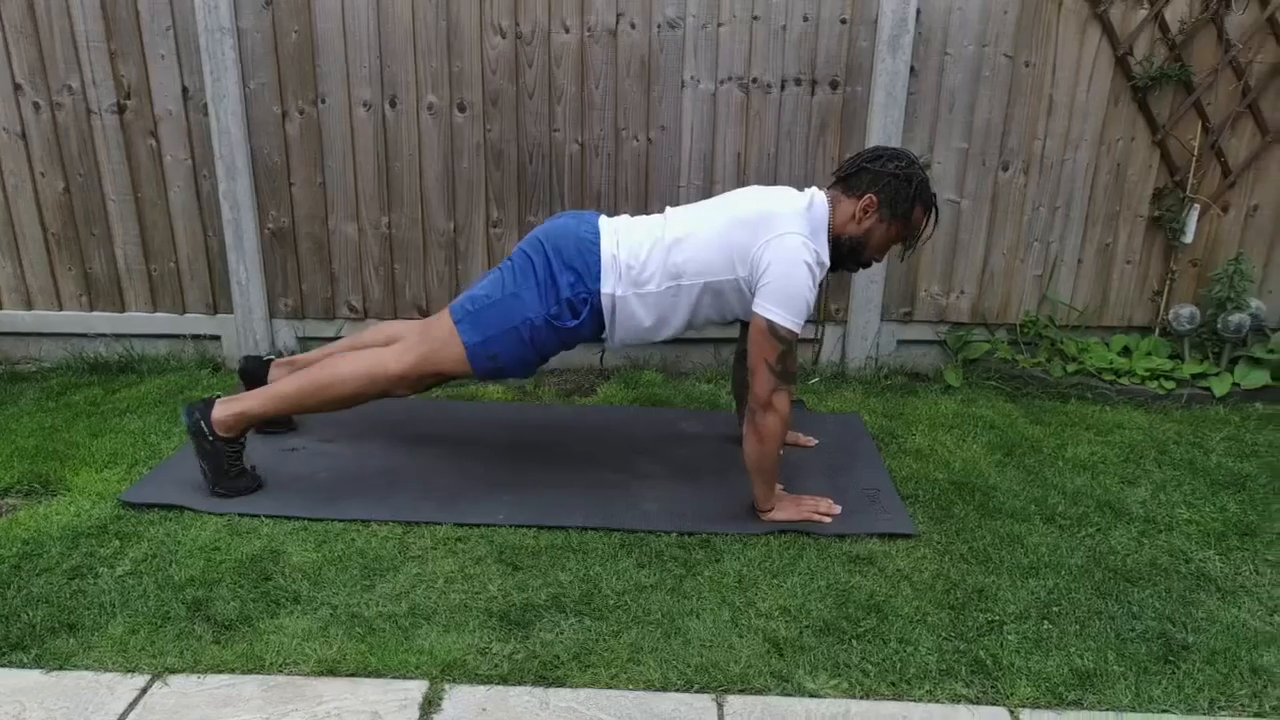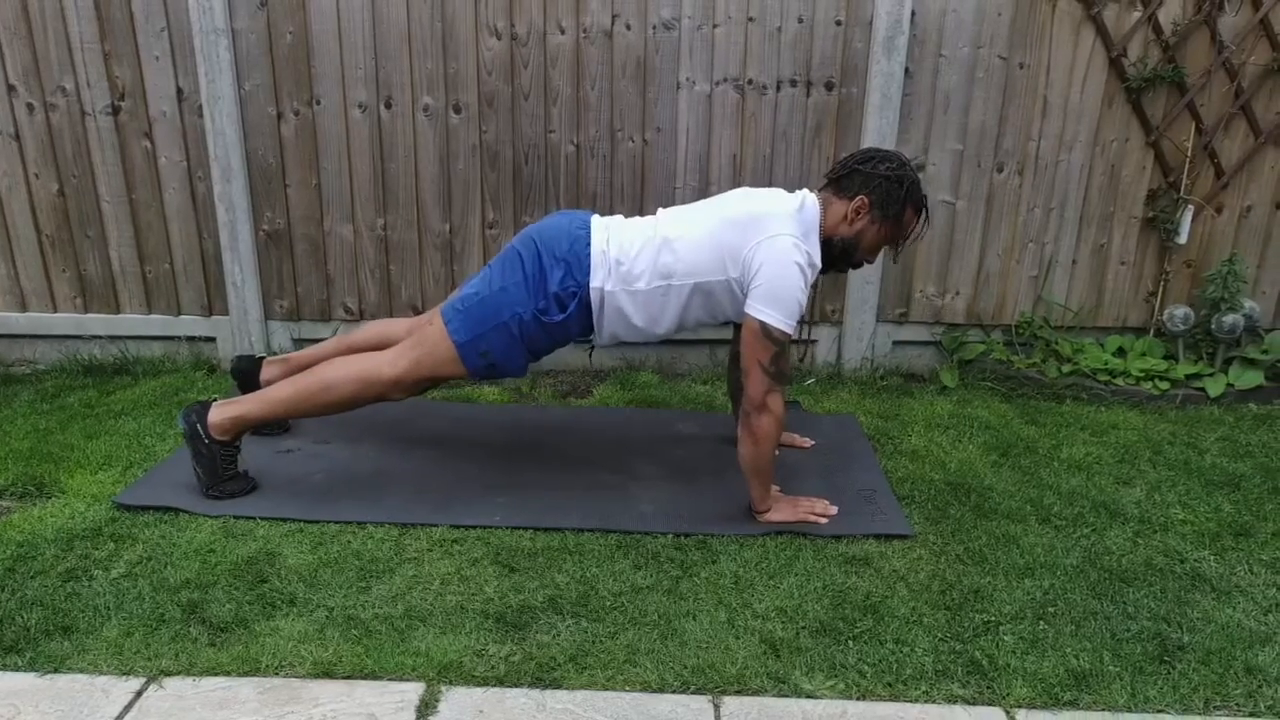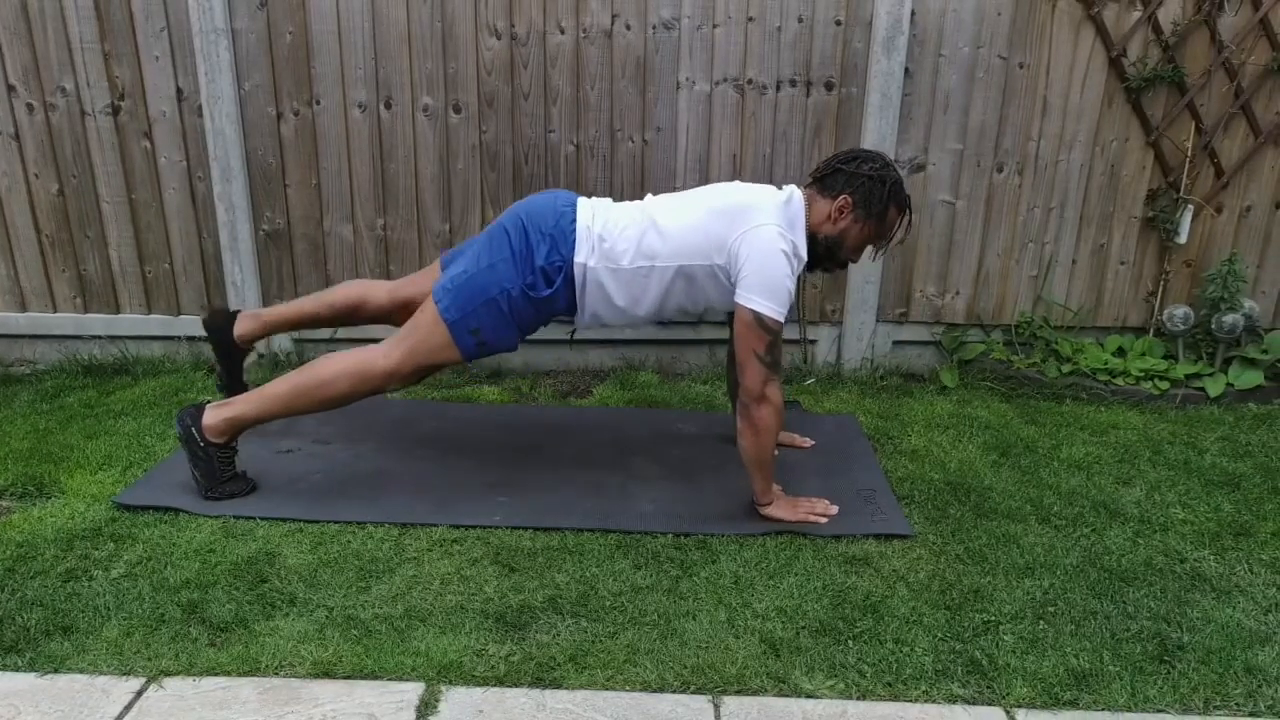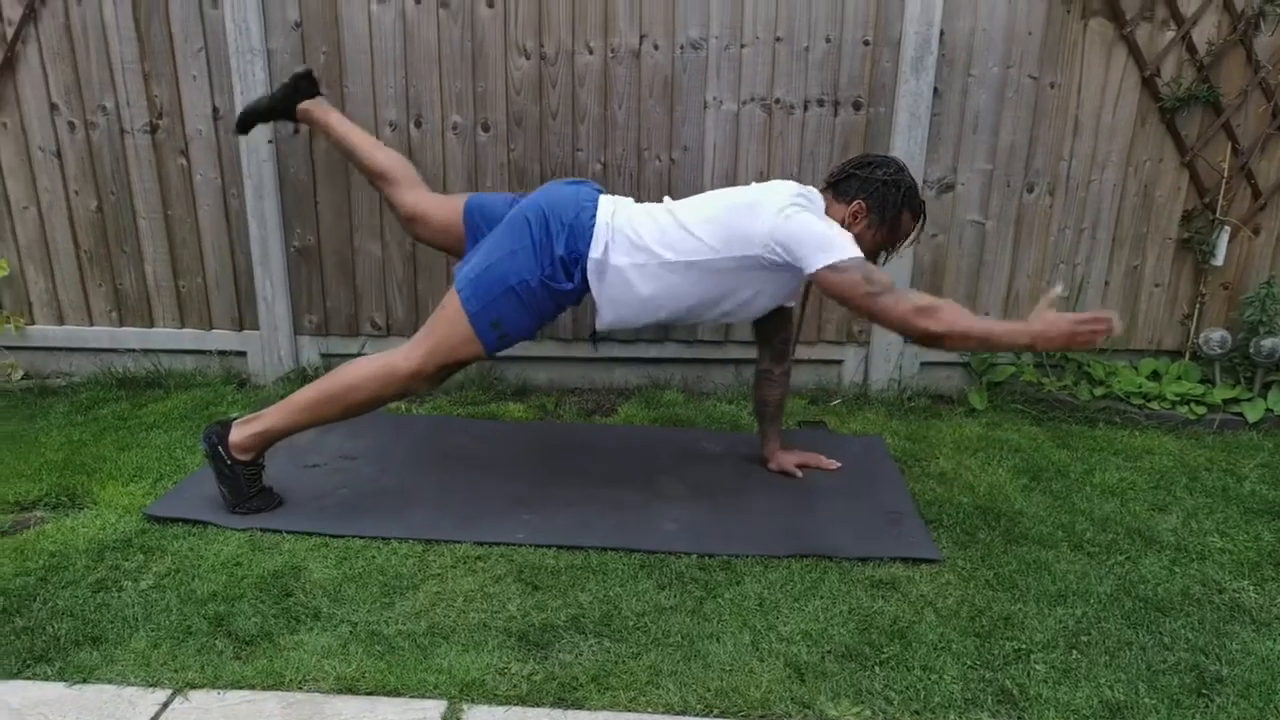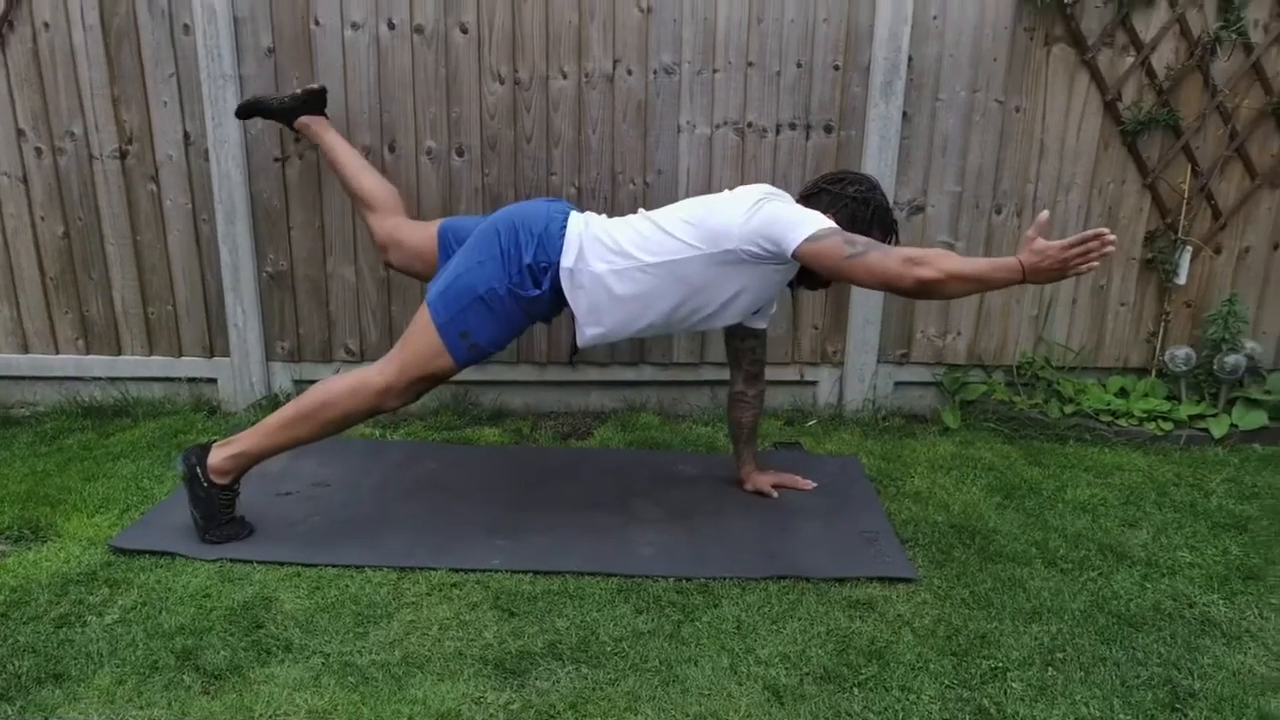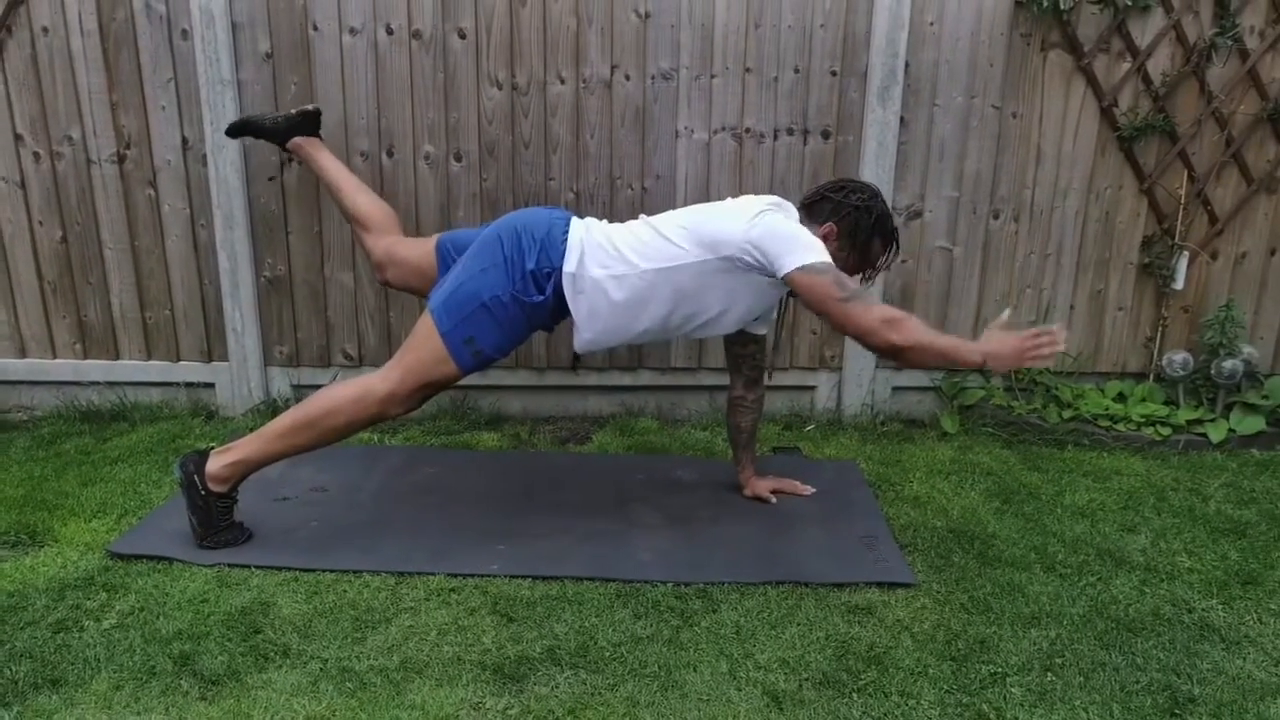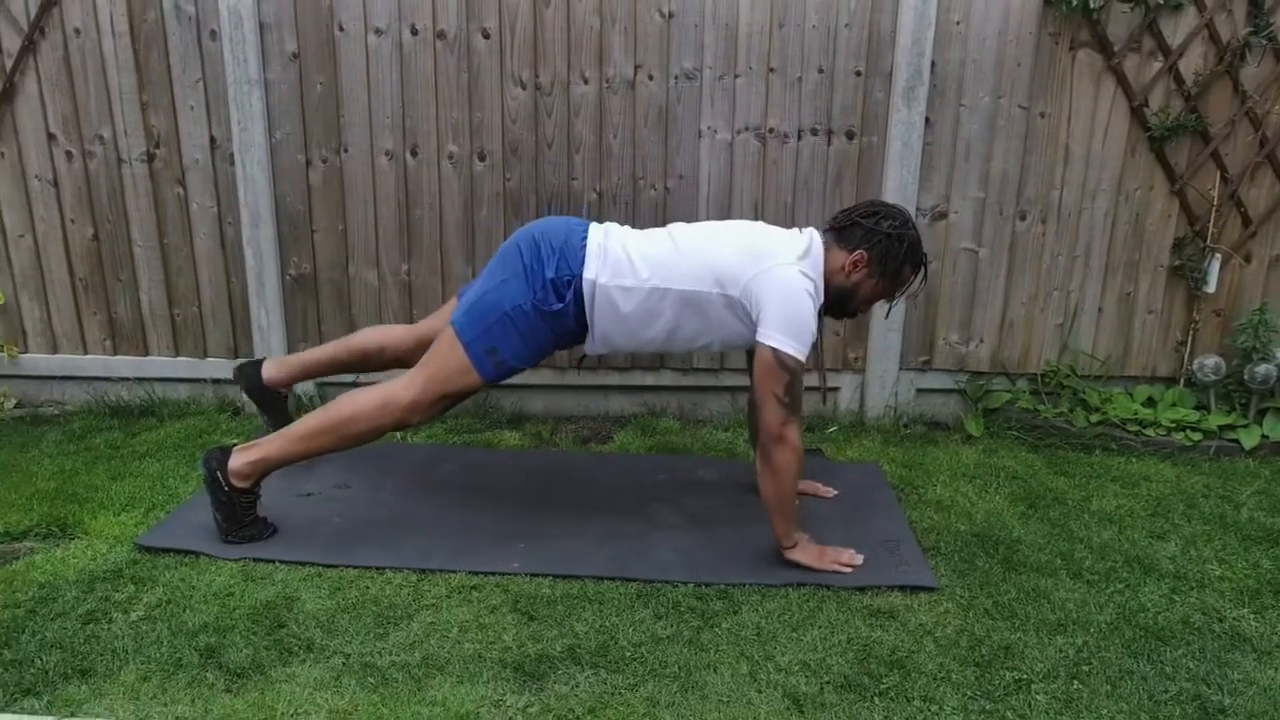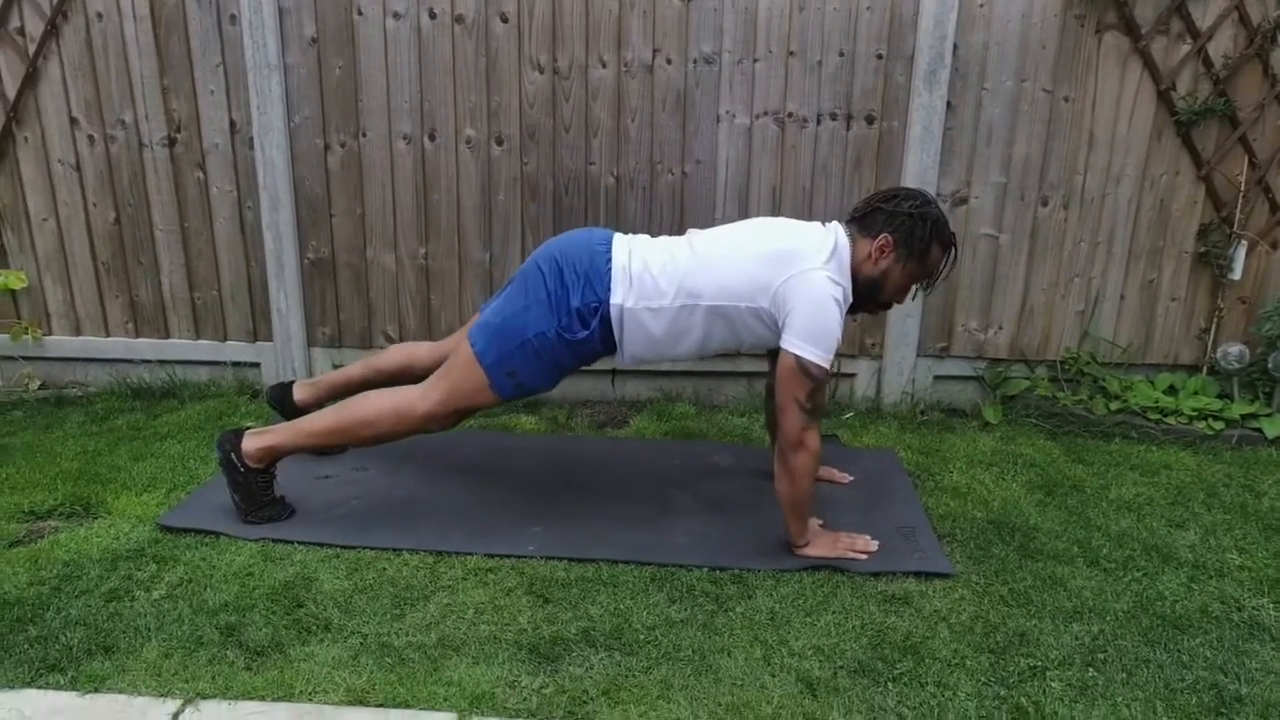
dt=0.5s
person 1, frame 1
left shoulder: (789, 210)
right shoulder: (799, 257)
left elbow: (752, 359)
right elbow: (769, 388)
left wrist: (759, 425)
right wrist: (770, 499)
left hip: (581, 249)
right hip: (575, 283)
left knee: (427, 335)
right knee: (414, 366)
left ankle: (276, 371)
right ankle: (225, 417)
person 1, frame 2
left shoulder: (779, 213)
right shoulder: (788, 256)
left elbow: (742, 353)
right elbow: (762, 391)
left wrist: (755, 425)
right wrist: (766, 500)
left hip: (571, 247)
right hip: (563, 281)
left knee: (419, 336)
right knee: (406, 369)
left ankle: (269, 370)
right ankle: (221, 421)
person 1, frame 3
left shoulder: (766, 210)
right shoulder: (774, 245)
left elbow: (745, 361)
right elbow: (759, 382)
left wrist: (756, 426)
right wrist: (769, 494)
left hip: (554, 231)
right hip: (546, 253)
left knee: (391, 302)
right knee: (399, 360)
left ankle: (243, 326)
right ankle: (217, 421)
person 1, frame 4
left shoulder: (787, 235)
right shoulder: (803, 228)
left elbow: (775, 351)
right elbow: (915, 316)
left wrist: (772, 445)
right wrist: (1027, 332)
left hip: (572, 221)
right hip: (562, 243)
left knee: (414, 204)
right knee: (423, 361)
left ankle: (307, 106)
right ankle: (242, 439)
person 1, frame 5
left shoulder: (763, 273)
right shoulder: (773, 220)
left elbow: (746, 372)
right elbow: (911, 274)
left wrist: (749, 467)
right wrist: (1022, 267)
left hip: (543, 255)
right hip: (535, 254)
left knee: (395, 236)
right knee: (397, 379)
left ankle: (308, 118)
right ankle: (220, 463)
person 1, frame 6
left shoulder: (760, 282)
right shoulder: (778, 231)
left elbow: (747, 377)
right elbow: (877, 326)
left wrist: (749, 472)
right wrist: (981, 351)
left hip: (543, 258)
right hip: (538, 263)
left knee: (390, 252)
right knee: (396, 389)
left ankle: (301, 140)
right ankle: (217, 472)
person 1, frame 7
left shoulder: (785, 257)
right shoulder: (794, 288)
left elbow: (762, 395)
right elbow: (779, 425)
left wrist: (776, 473)
right wrist: (793, 541)
left hip: (563, 255)
right hip: (557, 273)
left knee: (419, 339)
right knee: (419, 394)
left ankle: (271, 374)
right ankle: (242, 466)
person 1, frame 8
left shoulder: (810, 248)
right shoulder: (822, 291)
left elbow: (779, 389)
right elbow: (797, 430)
left wrist: (795, 460)
right wrist: (804, 536)
left hip: (586, 266)
right hip: (582, 297)
left knee: (446, 357)
right knee: (436, 402)
left ankle: (304, 394)
right ankle: (256, 450)
